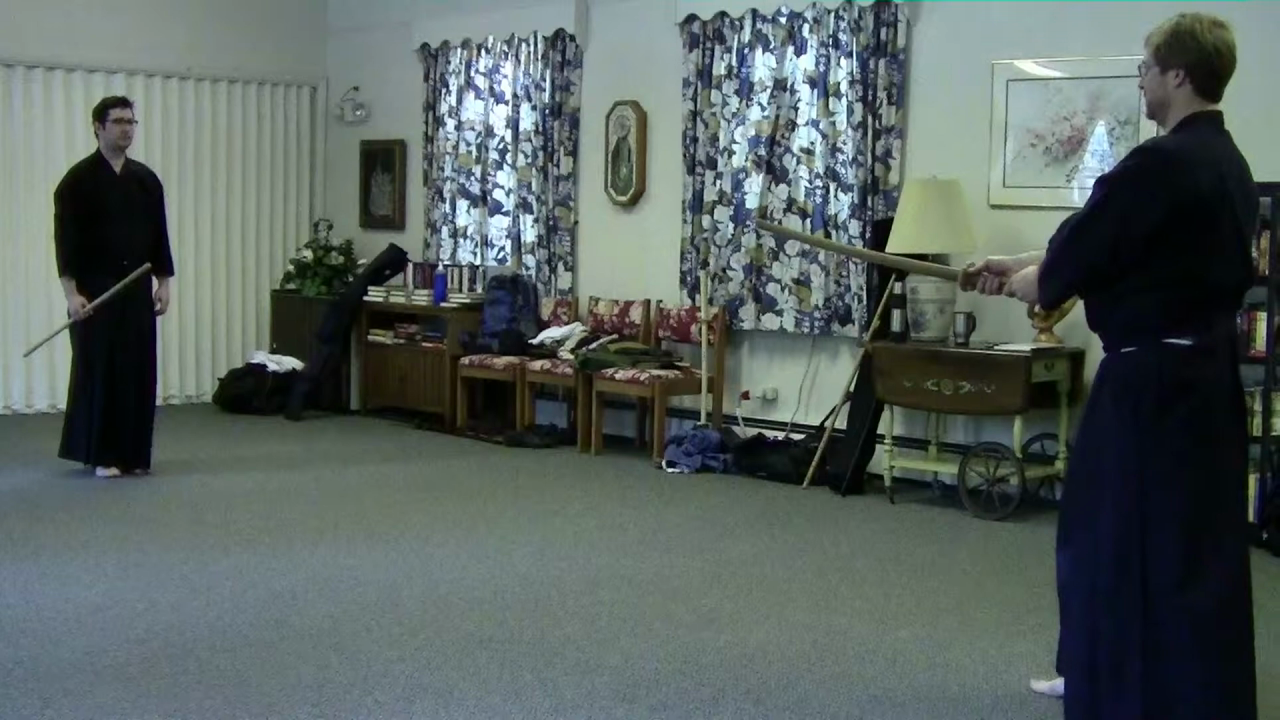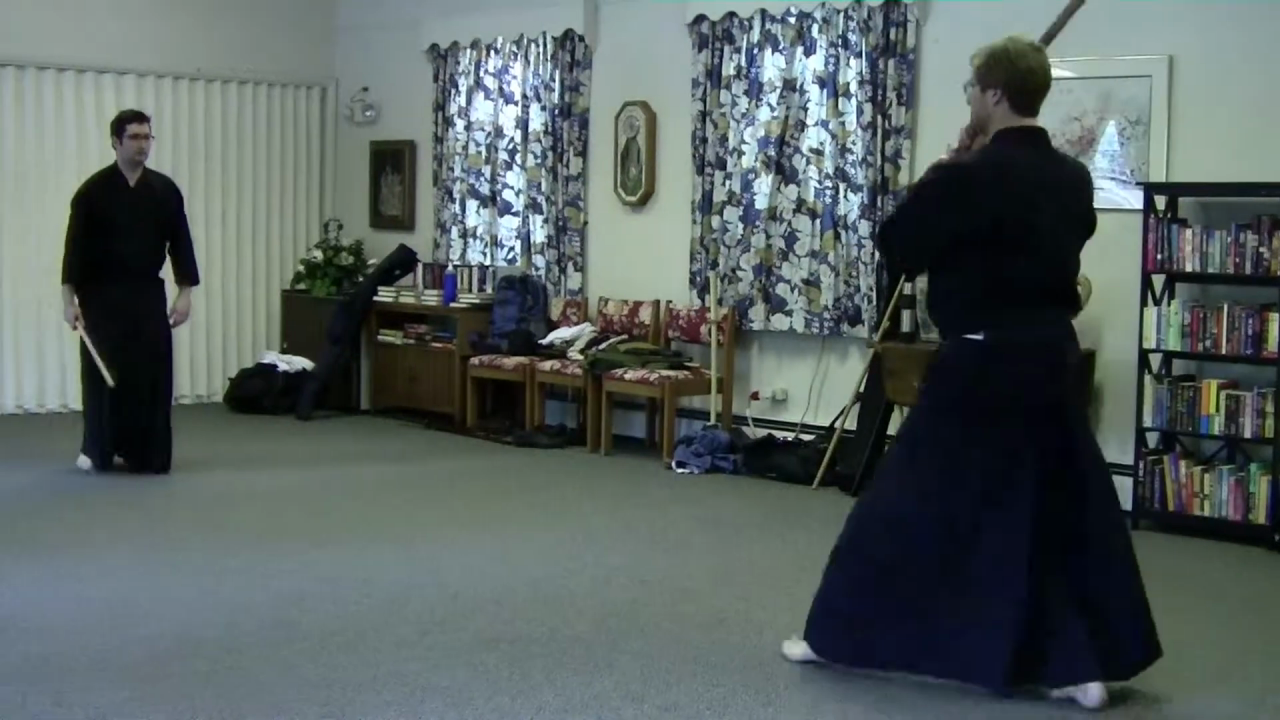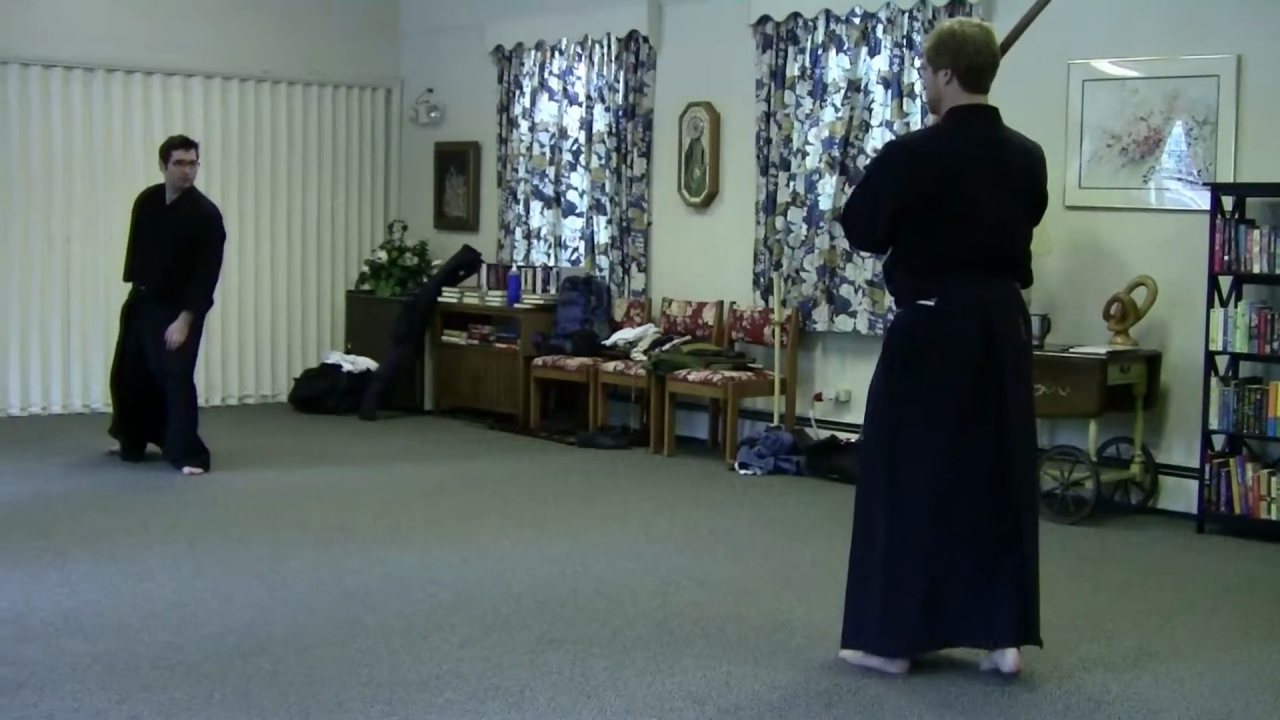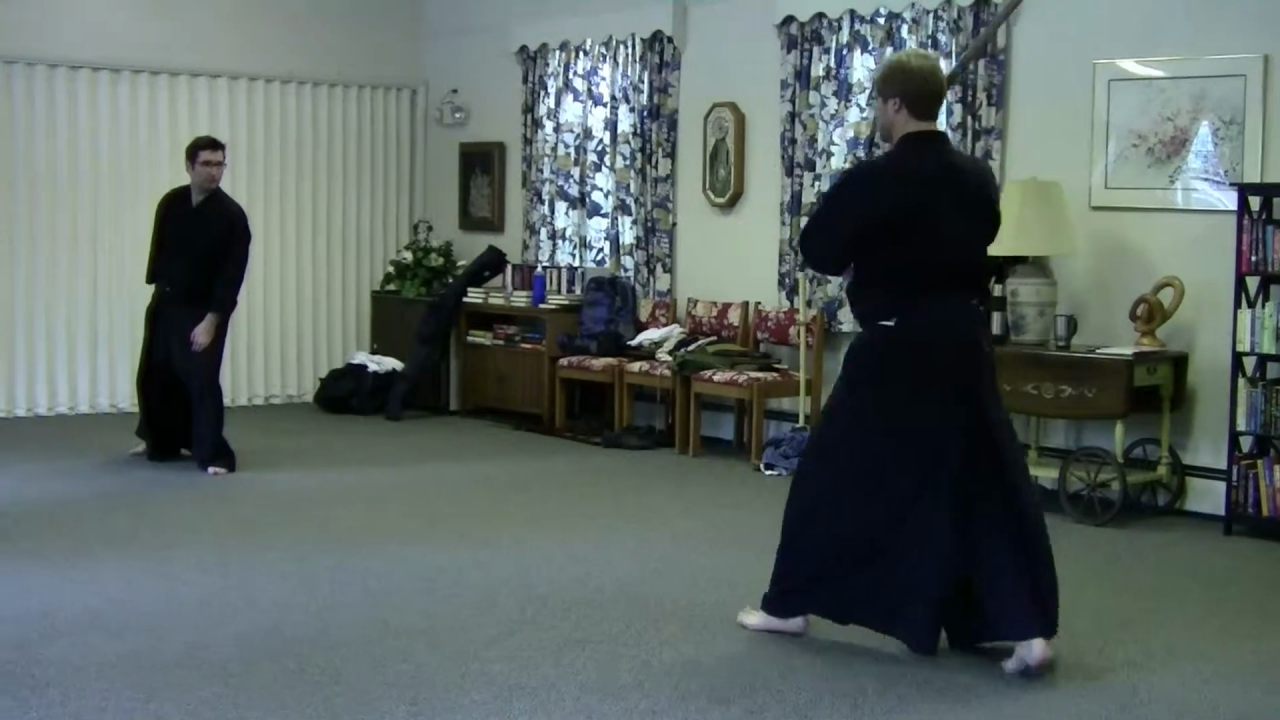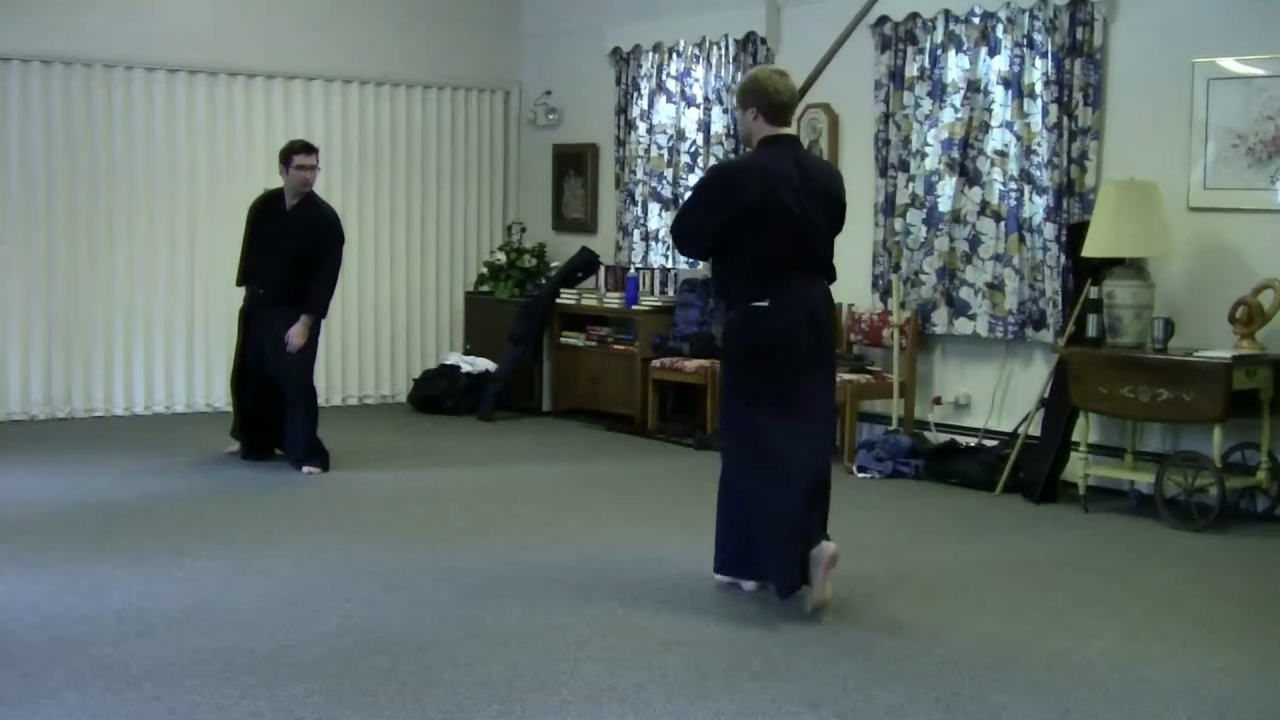
dt=1s
person 1, frame 1
left shoulder: (1164, 164)
right shoulder: (1225, 163)
left elbow: (1089, 248)
right elbow: (1108, 240)
left wrist: (1031, 280)
right wrist: (1024, 262)
left hip: (1158, 375)
right hip: (1199, 368)
left knee: (1148, 538)
person 1, frame 2
left shoulder: (968, 178)
right shoulder: (1072, 179)
left elbow: (896, 248)
left wrist: (928, 194)
left hip: (982, 360)
right hip: (1048, 356)
left knee: (908, 495)
right knee: (1063, 507)
left ankle: (840, 638)
right ankle: (1085, 665)
person 1, frame 3
left shoulder: (913, 154)
right shoulder: (1027, 156)
left elbow: (860, 229)
left hip: (932, 326)
right hip: (1002, 325)
left knee: (905, 477)
right knee: (1000, 478)
left ankle: (888, 636)
right ankle: (1003, 635)
person 1, frame 4
left shoulder: (872, 179)
right shoulder: (977, 177)
left elbow: (819, 251)
left hip: (896, 344)
right hip: (962, 340)
left knee: (834, 466)
right knee: (990, 478)
left ankle: (789, 604)
right ankle: (1027, 627)
person 1, frame 5
left shoulder: (735, 176)
right shoulder: (827, 176)
left elbow: (688, 239)
left hip: (762, 321)
right hip: (814, 314)
left knee: (759, 441)
right knee: (803, 435)
left ankle: (807, 544)
right ankle: (753, 561)
person 2, frame 1
left shoulder: (146, 178)
right shoulder: (79, 179)
left elbow: (158, 235)
right elbow: (66, 239)
left wrist: (163, 282)
right wrist: (72, 292)
left hip: (136, 289)
right hip: (94, 290)
left knee: (138, 370)
right knee: (96, 370)
left ankle: (131, 452)
right ankle: (100, 454)
person 2, frame 2
left shoulder: (165, 189)
right shoulder: (94, 190)
left elbow: (180, 243)
right elbow: (76, 246)
left wrist: (185, 293)
right wrist: (70, 299)
left hip: (148, 294)
right hip: (102, 295)
left knee: (152, 374)
right knee: (102, 373)
left ankle: (144, 454)
right ankle: (96, 449)
person 2, frame 3
left shoulder: (205, 214)
right shoulder: (146, 201)
left elbow: (206, 273)
right elbow: (136, 250)
left wrist: (185, 319)
right wrist: (138, 288)
left hip: (179, 308)
right hip: (141, 302)
left knee: (176, 376)
right knee: (128, 373)
left ankle: (189, 454)
right ankle: (131, 439)
person 2, frame 4
left shoulder: (231, 215)
right shoulder: (171, 202)
left elbow: (232, 274)
right elbow: (159, 251)
left wrist: (211, 320)
right wrist: (159, 290)
left hip: (204, 311)
right hip: (166, 304)
left knee: (202, 379)
right knee: (156, 376)
left ankle: (214, 454)
right ankle: (161, 442)
person 2, frame 5
left shoulder: (325, 218)
right shoulder: (263, 206)
left elbow: (326, 277)
right elbow: (250, 253)
left wrist: (305, 322)
right wrist: (251, 292)
left hip: (296, 313)
right hip: (258, 307)
left knee: (296, 379)
right knee: (250, 377)
left ankle: (307, 453)
right ankle: (255, 442)
